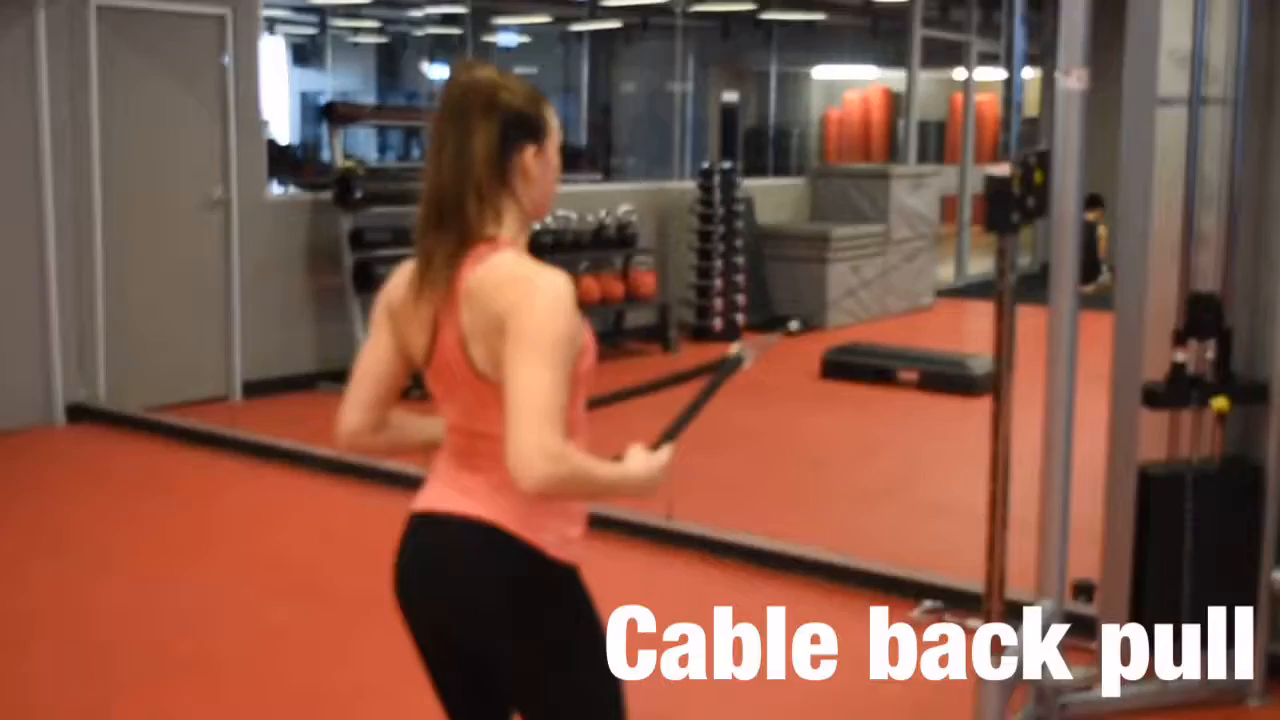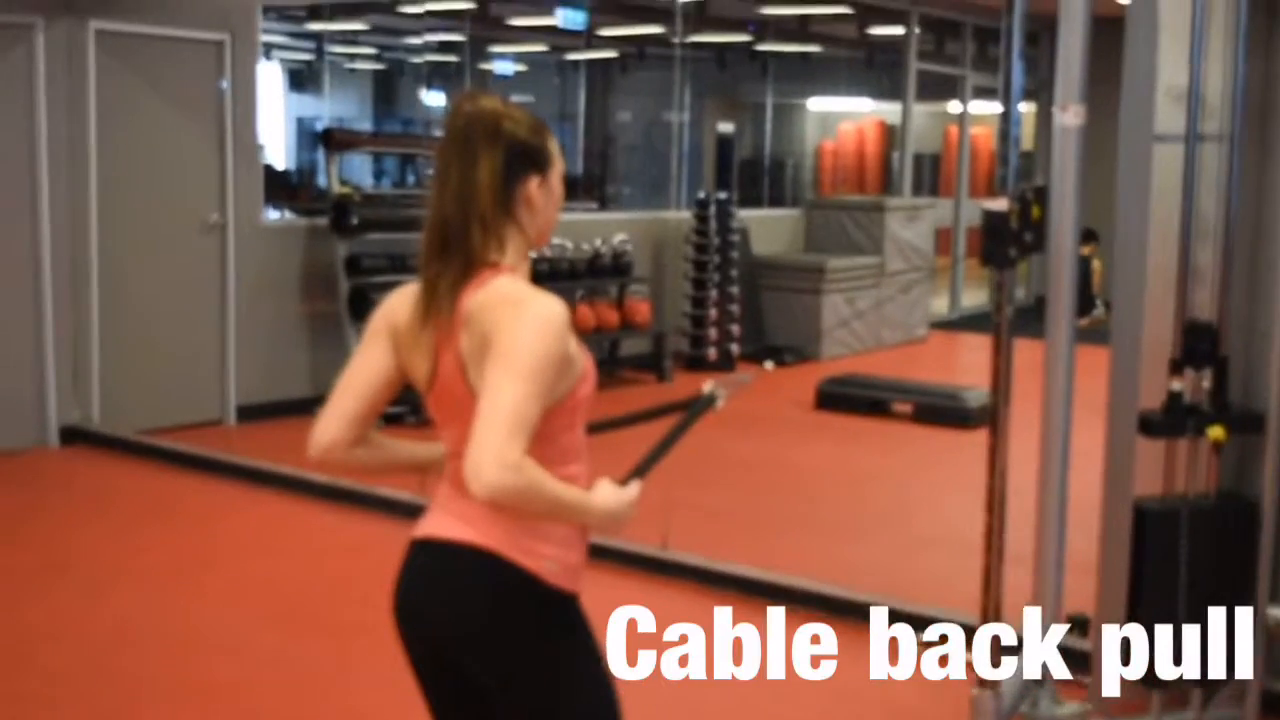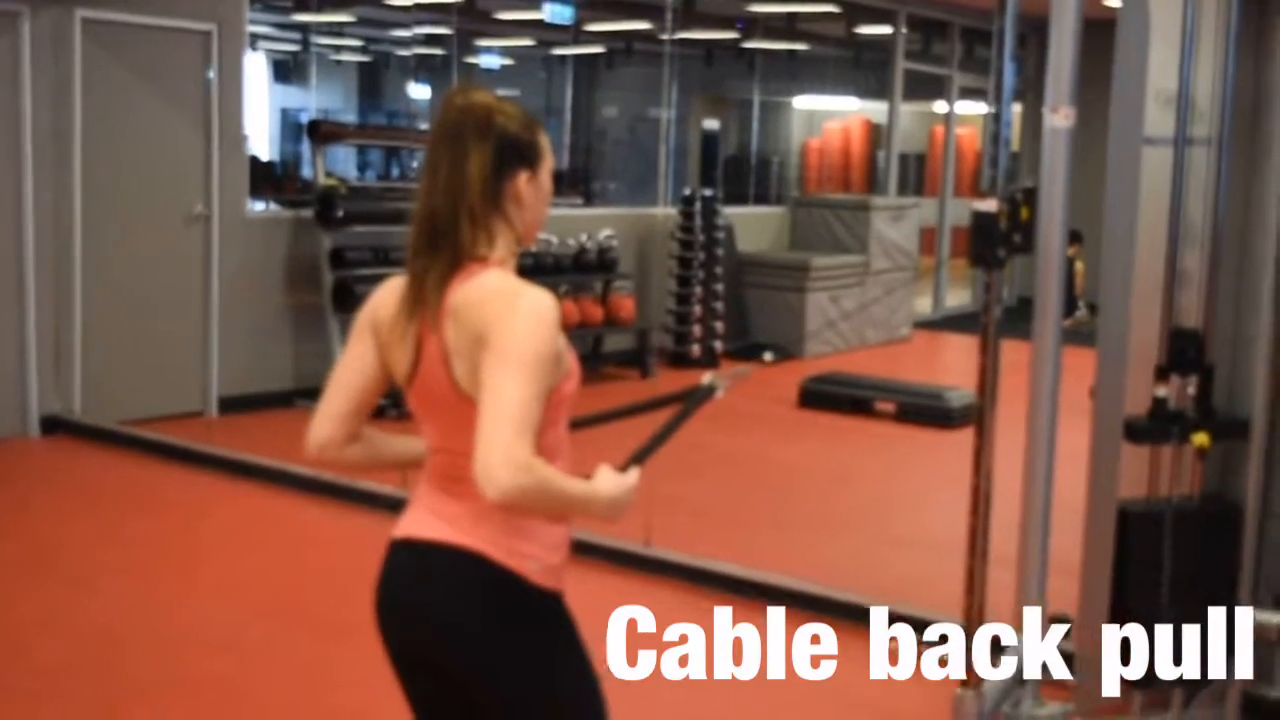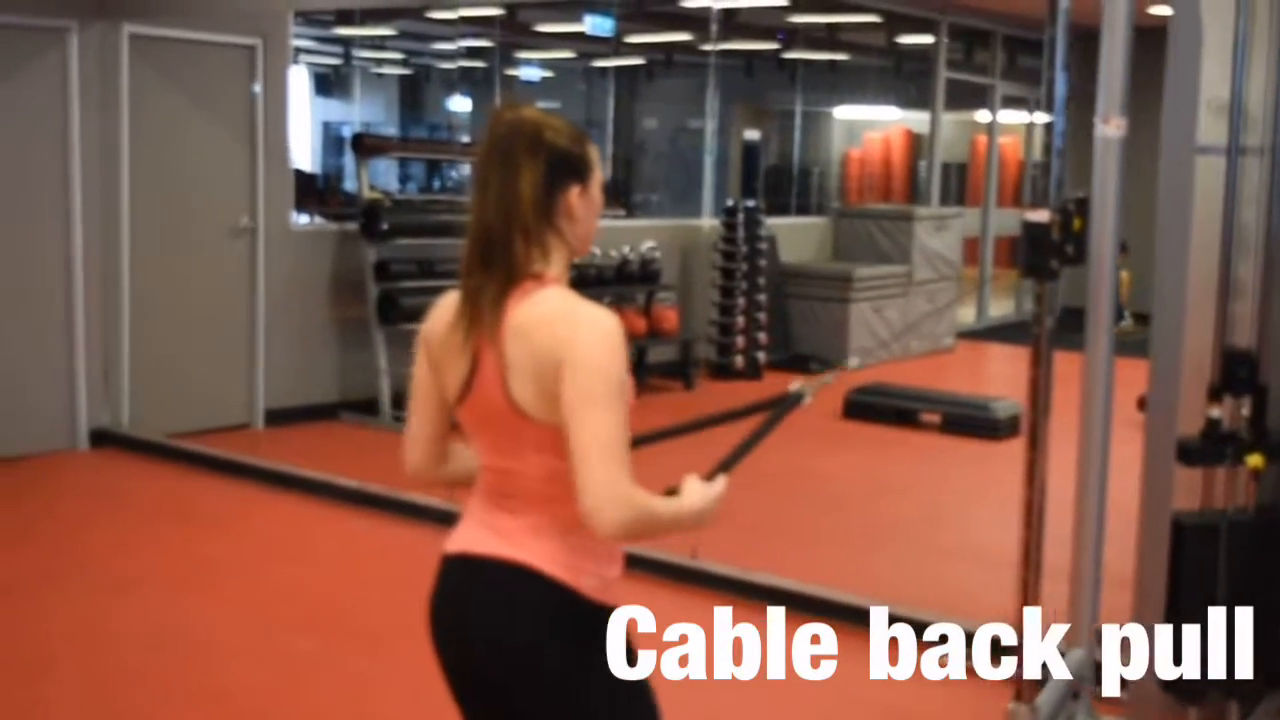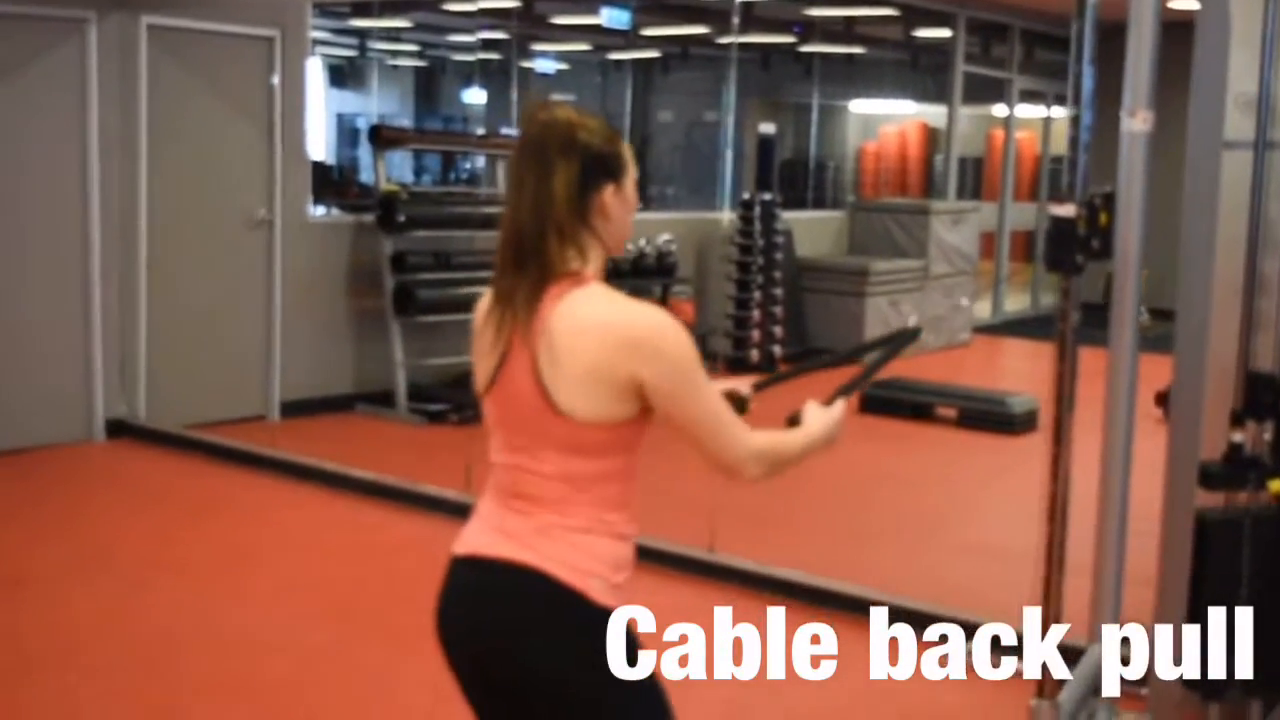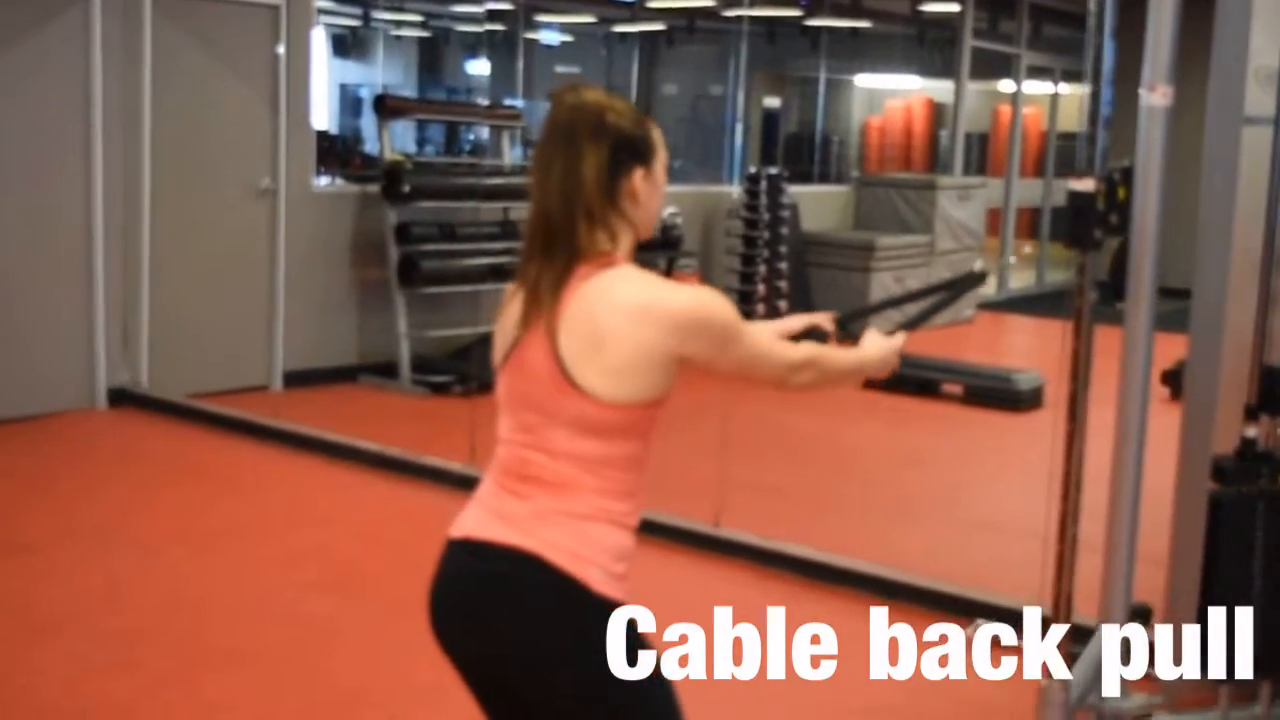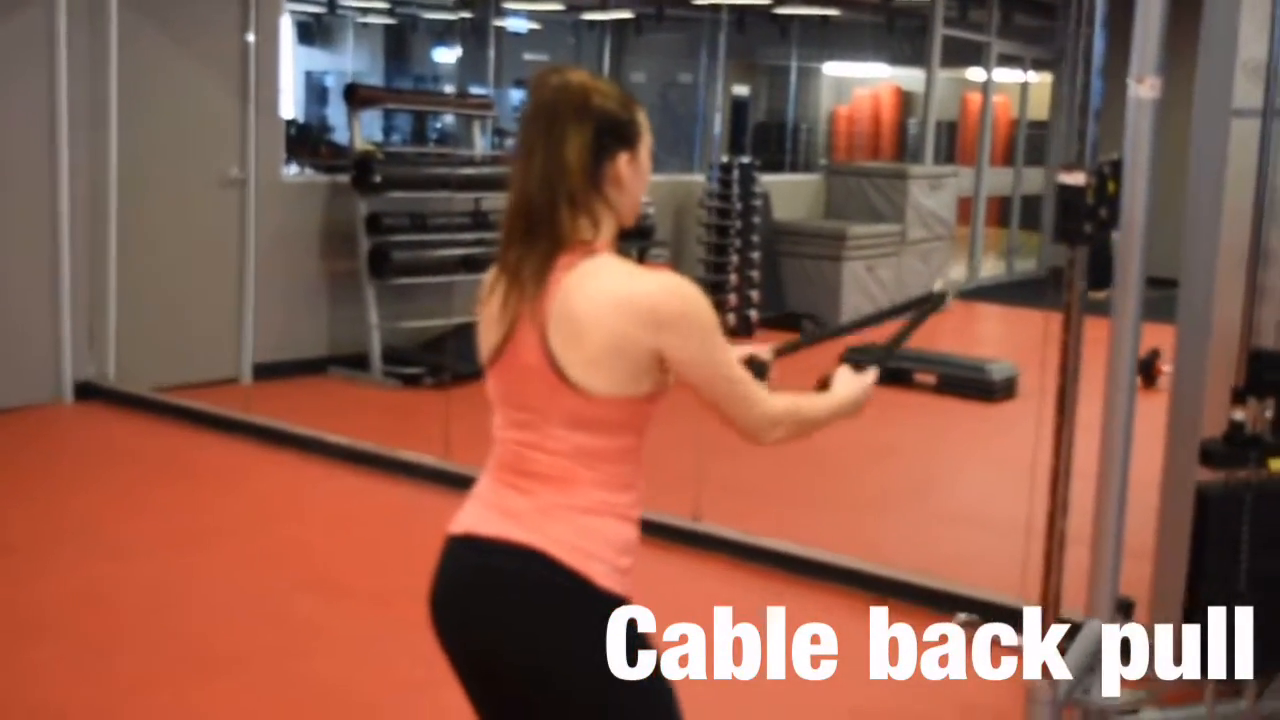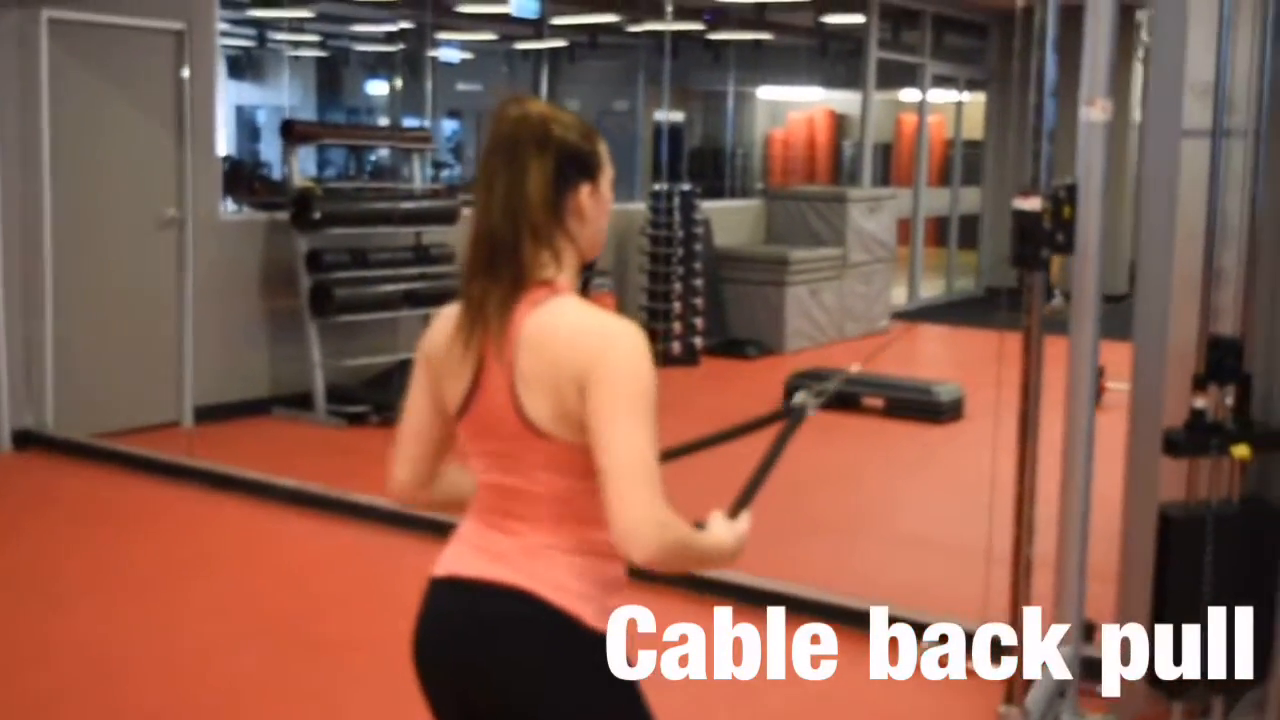
dt=0.4s
person 1, frame 1
left shoulder: (409, 283)
right shoulder: (535, 289)
left elbow: (358, 428)
right elbow: (538, 466)
right wrist: (632, 474)
left hip: (426, 556)
right hip: (514, 568)
person 1, frame 2
left shoulder: (407, 308)
right shoulder: (533, 313)
left elbow: (332, 442)
right elbow: (495, 475)
right wrist: (596, 508)
left hip: (428, 581)
right hip: (513, 594)
person 1, frame 3
left shoulder: (393, 302)
right shoulder: (521, 306)
left elbow: (327, 440)
right elbow: (505, 476)
right wrist: (599, 497)
left hip: (408, 581)
right hip: (497, 592)
person 1, frame 4
left shoulder: (448, 318)
right shoulder: (582, 327)
left elbow: (422, 463)
right elbow: (610, 511)
right wrist: (694, 506)
left hip: (459, 596)
right hip: (549, 606)
person 1, frame 5
left shoulder: (494, 312)
right shoulder: (635, 328)
right elbow: (742, 460)
left wrist: (690, 392)
right wrist: (816, 431)
left hip: (468, 594)
right hip: (559, 608)
person 1, frame 6
left shoulder: (527, 294)
right shoulder: (668, 307)
right elbow: (792, 369)
left wrist: (772, 327)
right wrist: (868, 358)
left hip: (465, 580)
right hip: (557, 597)
person 1, frame 7
left shoulder: (503, 284)
right shoulder: (654, 299)
right elbow: (762, 420)
left wrist: (710, 364)
right wrist: (843, 396)
left hip: (465, 575)
right hip: (563, 595)
person 1, frame 8
left shoulder: (450, 329)
right shoulder: (604, 341)
left elbow: (411, 483)
right elbow: (644, 536)
right wrist: (718, 544)
left hip: (447, 623)
right hip: (549, 638)
